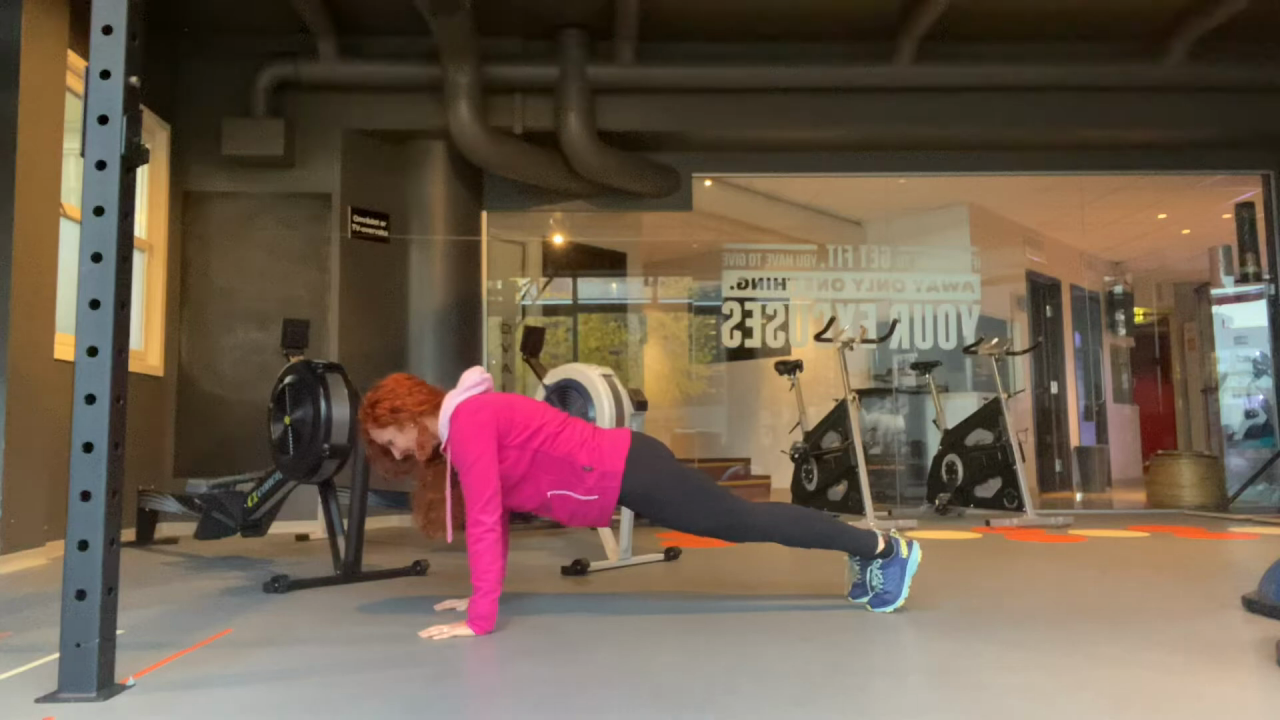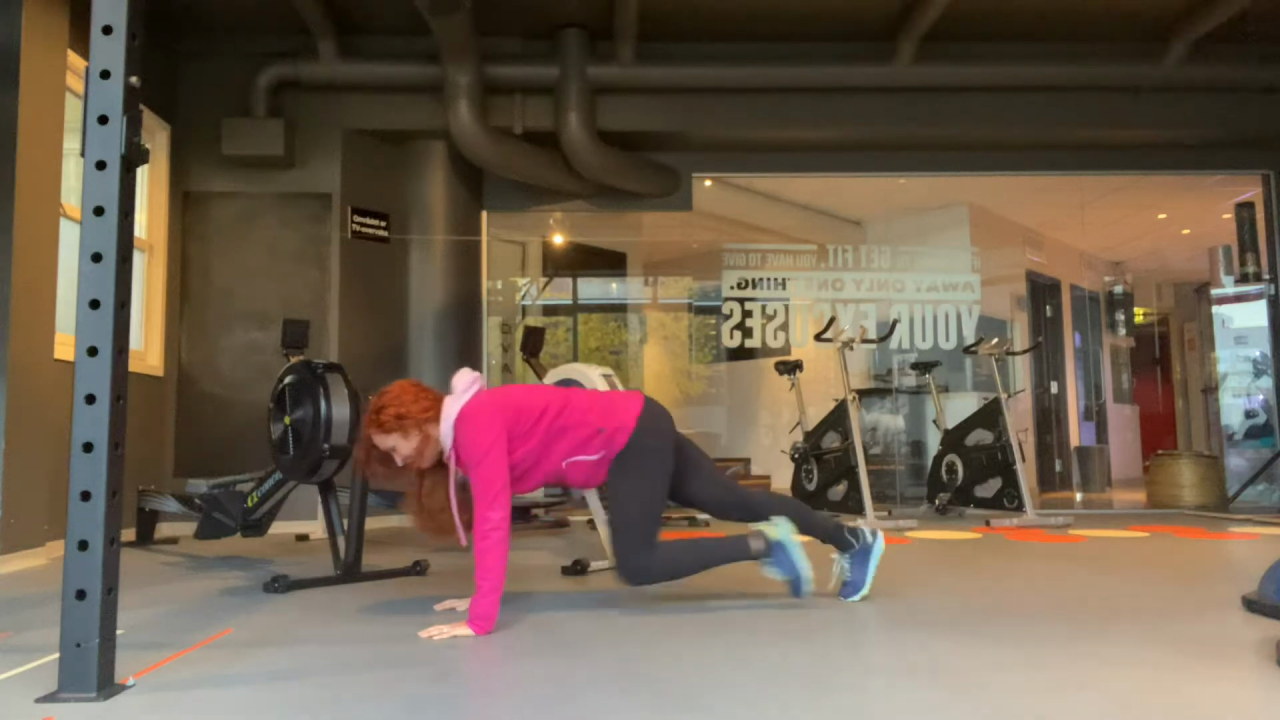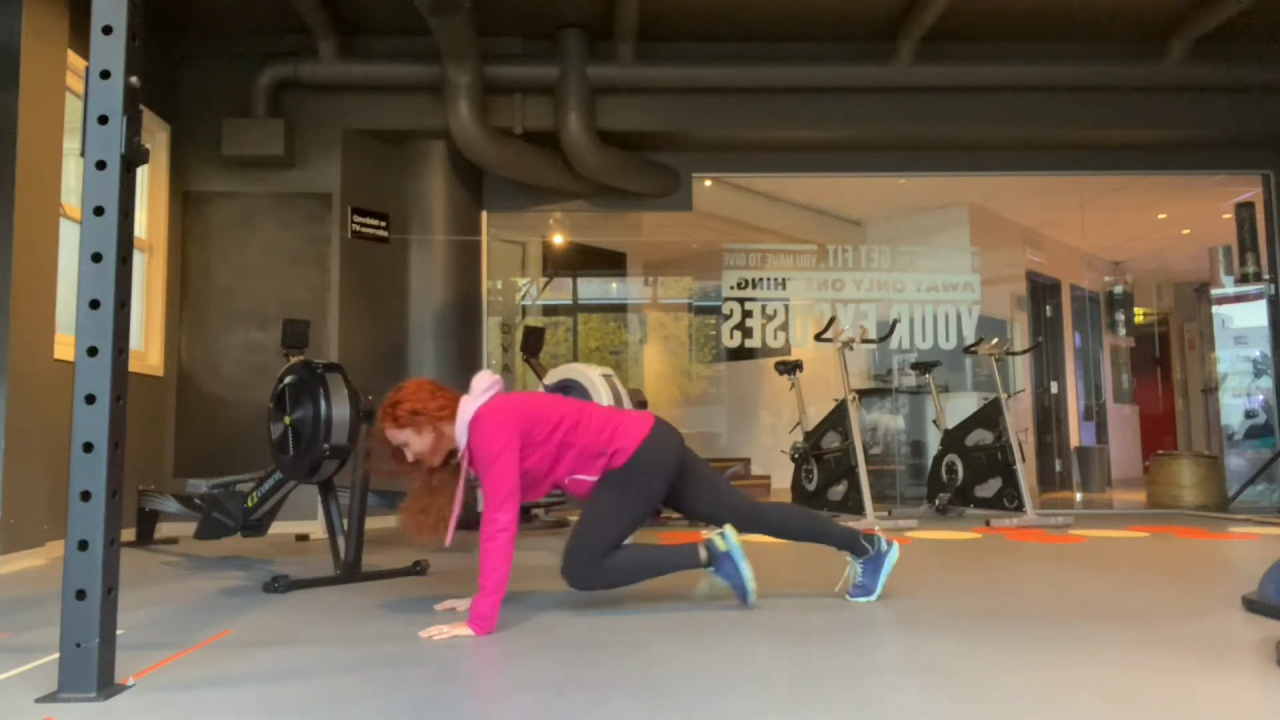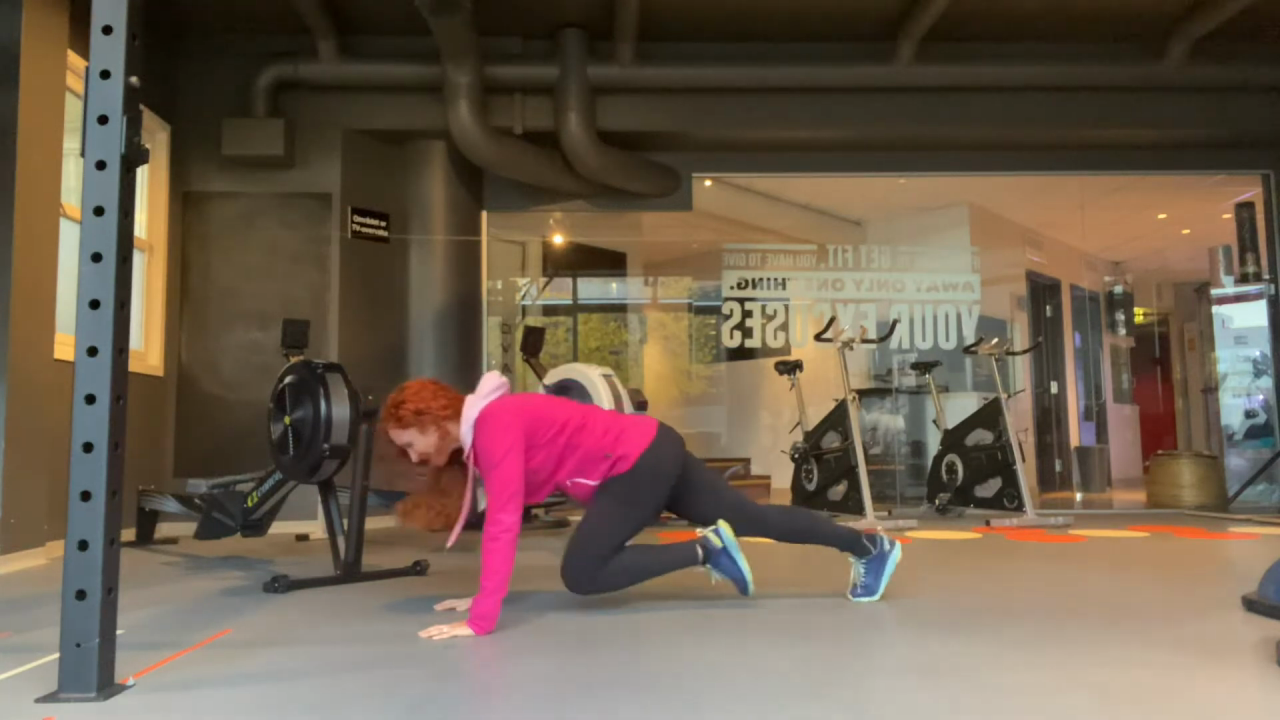
dt=1s
person 1, frame 1
left shoulder: (467, 423)
right shoulder: (471, 422)
left elbow: (484, 521)
right elbow: (495, 514)
left wrist: (479, 617)
right wrist: (483, 592)
left hip: (629, 473)
right hip: (621, 471)
left knee: (748, 524)
right knee: (744, 520)
left ankle: (890, 548)
right ankle: (863, 549)
person 1, frame 2
left shoulder: (475, 422)
right shoulder: (463, 429)
left elbow: (492, 521)
right elbow: (491, 514)
left wrist: (479, 617)
right wrist: (482, 591)
left hip: (636, 432)
right hip: (635, 435)
left knee: (636, 567)
right knee: (734, 502)
left ankle: (765, 544)
right ankle: (856, 540)
person 1, frame 3
left shoulder: (489, 427)
right shoulder: (477, 430)
left elbow: (500, 524)
right elbow: (501, 516)
left wrist: (481, 618)
right wrist: (485, 594)
left hip: (639, 453)
right hip: (645, 450)
left knee: (582, 568)
right knee: (744, 514)
left ankle: (712, 552)
right ankle: (869, 546)
person 1, frame 4
left shoulder: (495, 426)
right shoulder: (477, 433)
left elbow: (504, 524)
right elbow: (503, 515)
left wrist: (482, 619)
right wrist: (485, 595)
left hip: (644, 458)
right hip: (648, 457)
left knee: (581, 572)
right knee: (747, 517)
left ankle: (706, 548)
right ankle: (871, 546)
